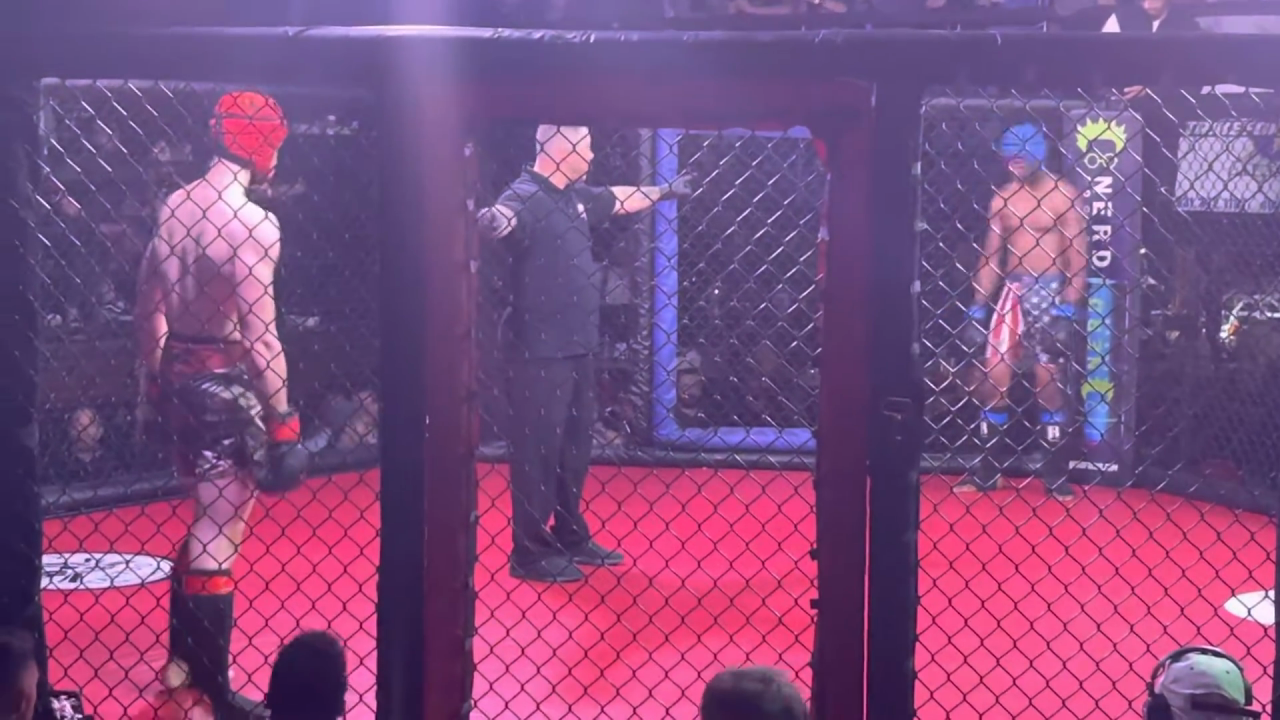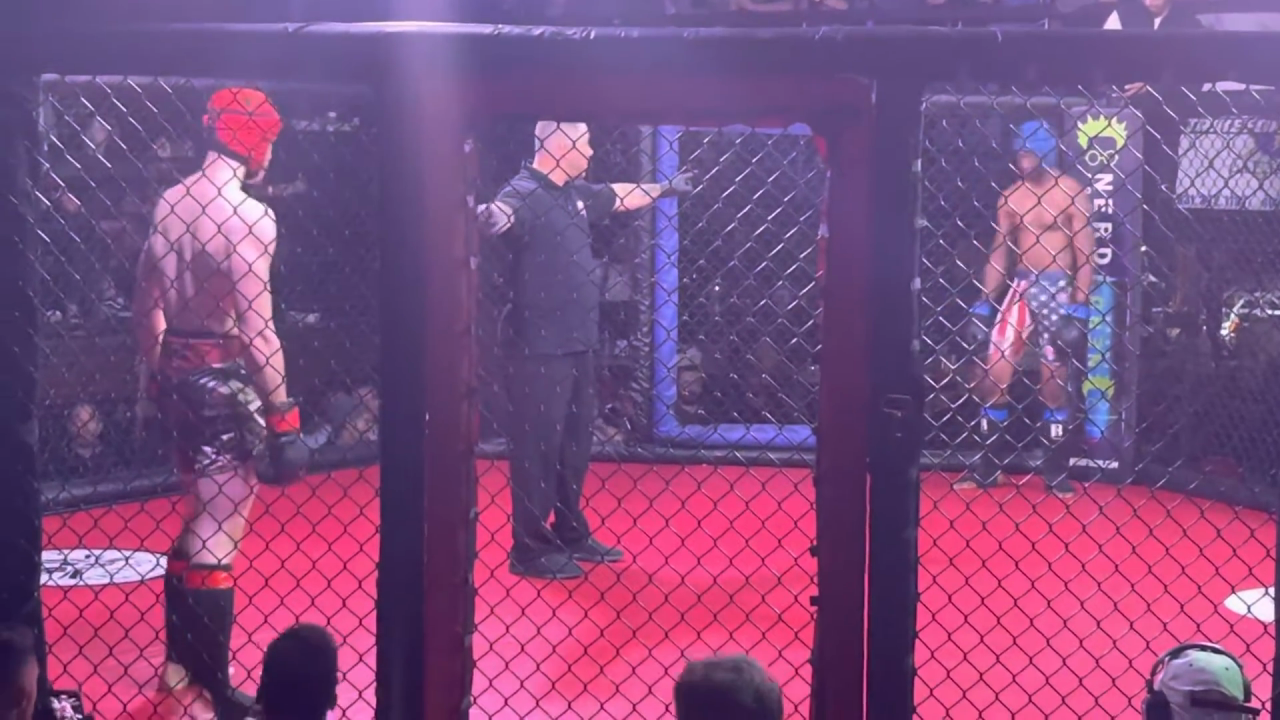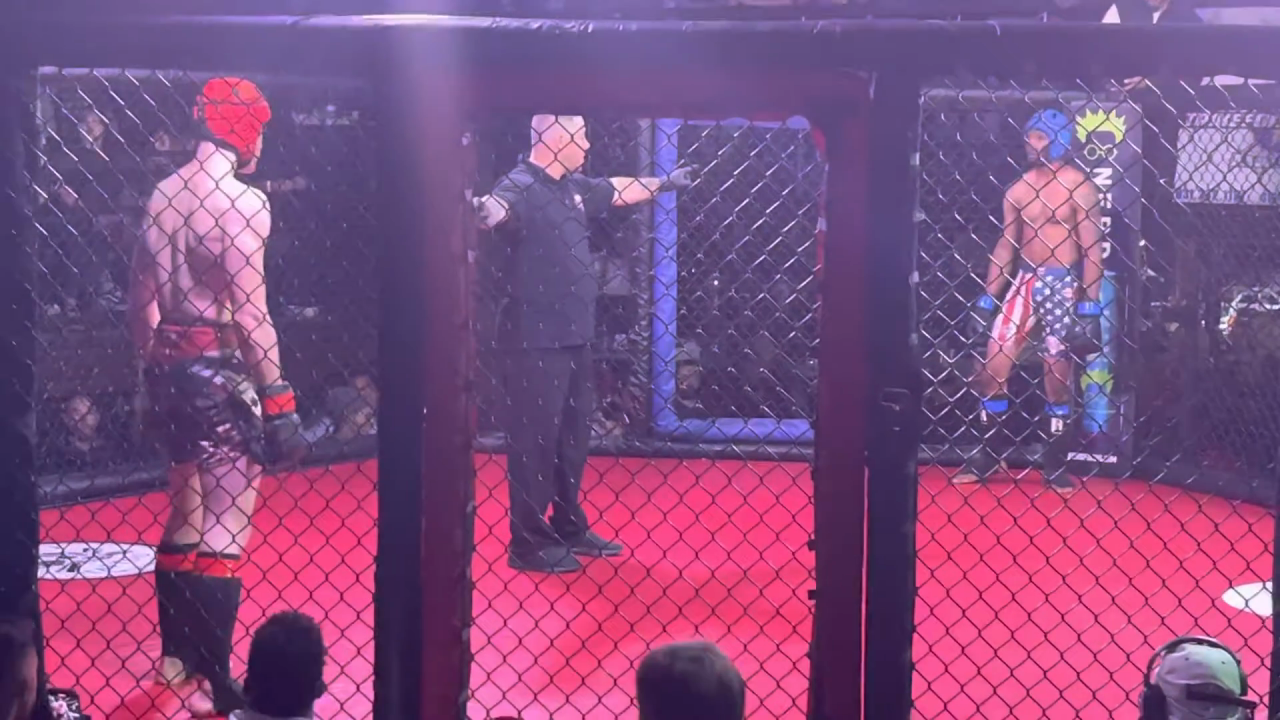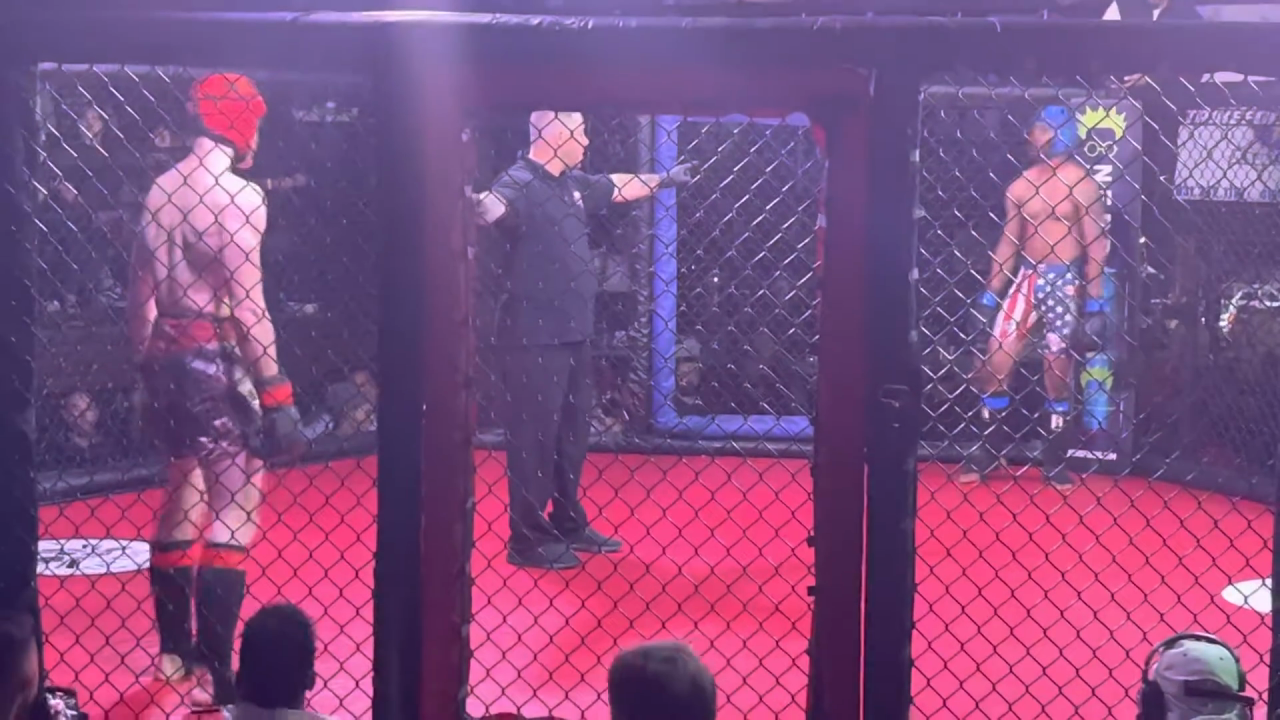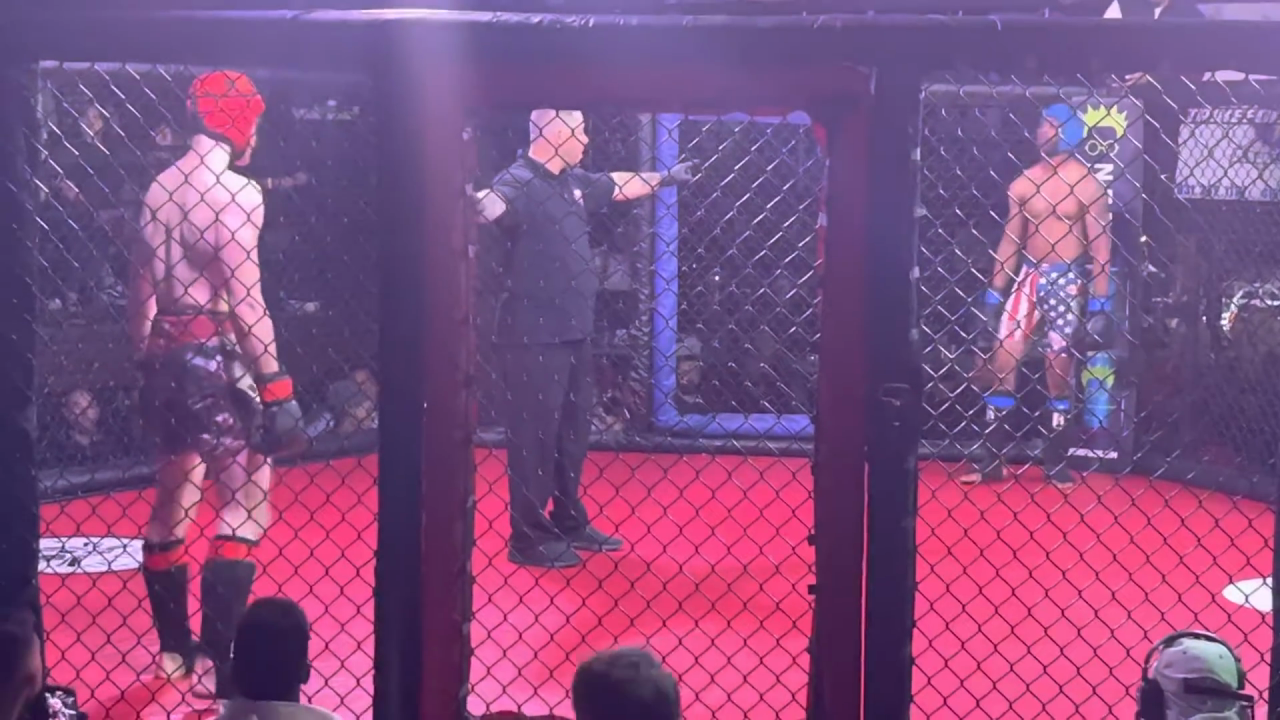
dt=0.1s
person 1, frame 1
left shoulder: (175, 205)
right shoulder: (251, 221)
left elbow: (149, 305)
right elbow: (258, 338)
left wrist: (155, 382)
right wrist: (283, 427)
left hip: (178, 375)
right hip: (223, 382)
left knee: (208, 522)
right knee: (218, 539)
left ankle: (183, 659)
person 1, frame 2
left shoulder: (171, 201)
right shoulder: (249, 215)
left elbow: (147, 303)
right elbow: (257, 331)
left wrist: (156, 377)
right wrist: (282, 418)
left hip: (176, 370)
right hip: (221, 378)
left knee: (199, 519)
right knee: (218, 534)
left ankle: (180, 660)
person 1, frame 3
left shoulder: (164, 193)
right shoulder: (242, 201)
left elbow: (142, 294)
right elbow: (251, 314)
right wrist: (279, 402)
left hip: (169, 362)
right hip: (215, 366)
left knee: (188, 505)
right knee: (229, 521)
left ankle: (177, 652)
person 1, frame 4
left shoulder: (162, 188)
right shoulder: (239, 196)
left elbow: (141, 291)
right elbow: (248, 308)
right wrist: (276, 395)
left hip: (167, 356)
right hip: (213, 359)
left knee: (182, 502)
right knee: (235, 513)
left ankle: (175, 648)
right ankle: (214, 672)
person 1, frame 5
left shoulder: (161, 186)
right shoulder: (237, 192)
left elbow: (142, 290)
right elbow: (246, 303)
left wrist: (147, 365)
right wrist: (276, 389)
left hip: (164, 354)
right hip: (212, 357)
left knee: (174, 503)
right knee: (248, 505)
left ankle: (174, 648)
right ankle: (214, 658)
person 2, frame 1
left shoulder: (576, 196)
right shoulder: (525, 195)
left elbow: (618, 199)
right elbow: (504, 216)
left wrist: (664, 191)
right wrist: (490, 221)
left hip: (577, 346)
right hip: (540, 351)
left knee: (575, 446)
right knee: (539, 450)
left ankle: (571, 537)
right ankle: (531, 551)
person 2, frame 2
left shoulder: (576, 192)
right shoulder: (524, 192)
left elbow: (619, 197)
right elbow: (502, 213)
left wrist: (665, 189)
right wrist: (487, 217)
left hip: (578, 342)
right hip: (540, 348)
left knee: (575, 444)
right knee: (539, 446)
left ankle: (571, 534)
right ankle: (531, 549)
person 2, frame 3
left shoulder: (574, 186)
right shoulder: (520, 186)
left elbow: (618, 190)
right elbow: (497, 207)
left wrist: (665, 183)
right wrist: (483, 211)
left hip: (574, 337)
right hip: (536, 342)
left knee: (572, 438)
right knee: (535, 441)
left ankle: (569, 528)
right ankle: (529, 542)
person 2, frame 4
left shoulder: (573, 183)
right shoulder: (519, 182)
left elbow: (618, 187)
right elbow: (495, 204)
left wrist: (664, 179)
right wrist: (480, 207)
left hip: (574, 333)
right hip: (535, 338)
left knee: (571, 435)
right knee: (535, 438)
left ankle: (568, 524)
right ankle: (528, 538)
person 2, frame 5
left shoulder: (574, 181)
right shoulder: (519, 181)
left elbow: (618, 186)
right elbow: (493, 203)
left wrist: (665, 178)
right wrist: (477, 205)
left hip: (574, 332)
right hip: (534, 337)
left knee: (572, 433)
right knee: (535, 436)
left ankle: (569, 523)
right ankle: (528, 537)
person 3, frame 1
left shoulder: (1065, 196)
right shoulder: (1002, 199)
left elbow: (1077, 258)
right elbow: (990, 257)
left wrist: (1068, 312)
right wrist: (977, 311)
left hip: (1050, 292)
right hip: (1012, 291)
left knee: (1051, 383)
right knee: (993, 379)
left ankle: (1055, 473)
right ankle: (987, 469)
person 3, frame 2
left shoulder: (1072, 193)
right shoulder: (1011, 197)
left elbow: (1085, 257)
right elbow: (998, 254)
left wrist: (1078, 312)
right wrist: (982, 309)
left hip: (1057, 290)
right hip: (1019, 289)
left knee: (1055, 381)
right knee: (994, 376)
left ankle: (1056, 470)
right ankle: (988, 465)
person 3, frame 3
left shoulder: (1080, 188)
right shoulder: (1018, 189)
left elbow: (1093, 251)
right elbow: (1004, 248)
left wrist: (1089, 310)
right wrist: (986, 301)
left hip: (1062, 286)
right hip: (1023, 282)
left knee: (1057, 376)
right knee: (993, 367)
left ankle: (1054, 465)
right ankle: (988, 457)
person 3, frame 4
left shoulder: (1082, 184)
right shoulder: (1019, 186)
left elbow: (1096, 248)
left wrist: (1096, 307)
right wrist: (989, 298)
left hip: (1064, 283)
right hip: (1025, 279)
left knee: (1058, 373)
right knee: (994, 363)
left ankle: (1054, 462)
right ankle: (988, 454)
person 3, frame 5
left shoulder: (1087, 184)
right shoulder: (1022, 183)
left elbow: (1100, 248)
left wrist: (1100, 306)
right wrist: (993, 297)
left hip: (1067, 282)
right hip: (1028, 278)
left knee: (1060, 372)
right knee: (1002, 363)
left ankle: (1056, 461)
right ankle: (992, 459)
